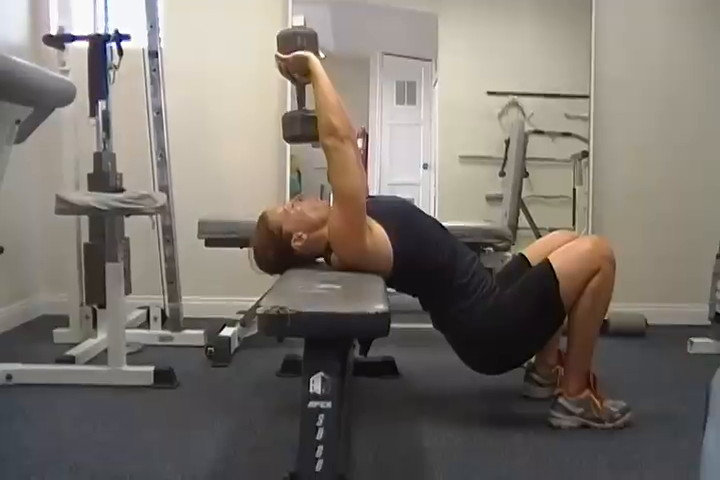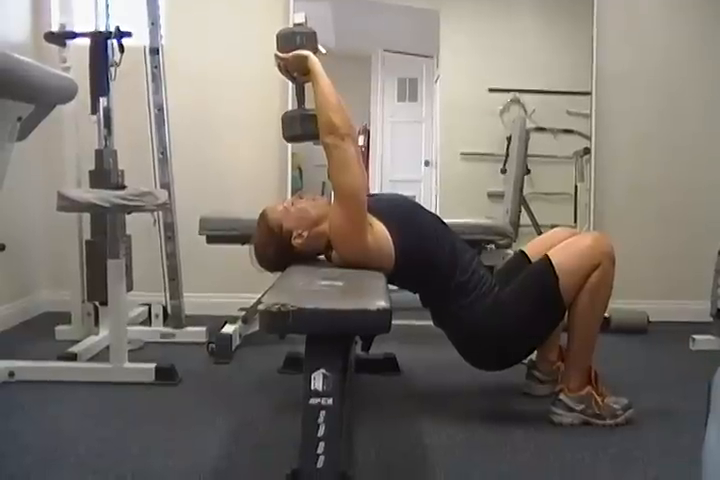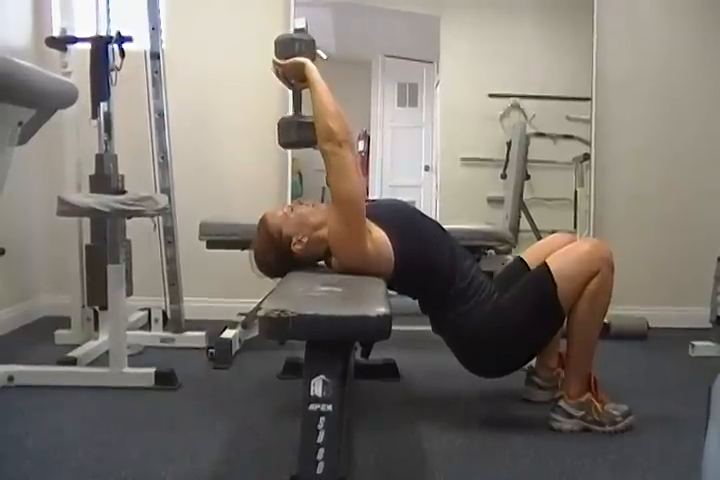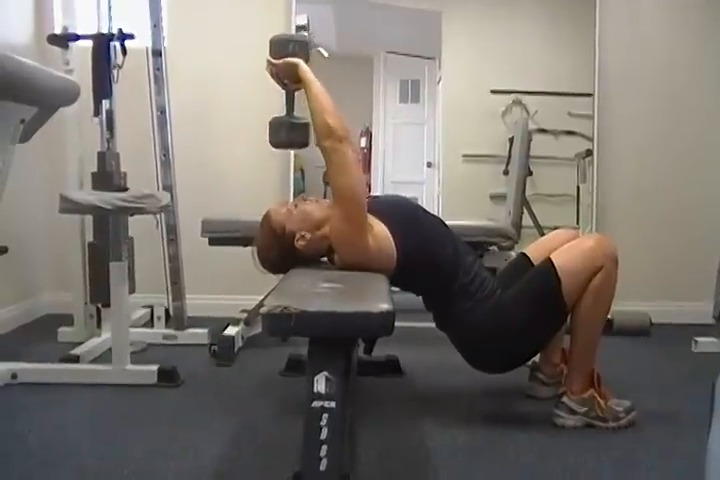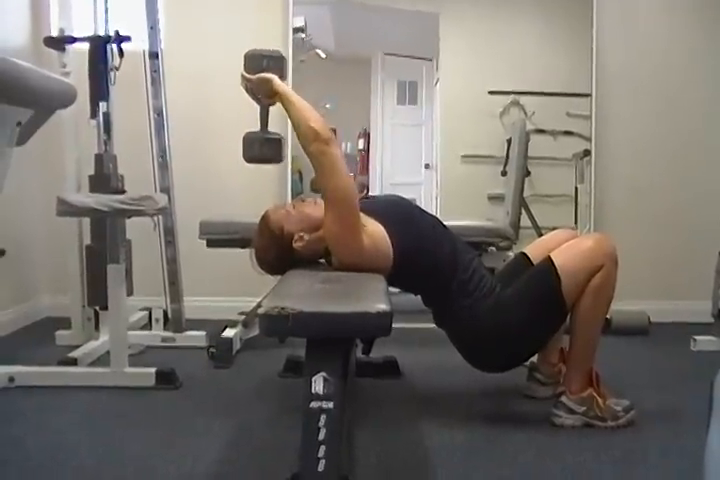
dt=0.5s
person 1, frame 1
left shoulder: (347, 237)
right shoulder: (347, 240)
left elbow: (342, 144)
right elbow: (338, 138)
left wrist: (313, 75)
right wrist: (313, 66)
left hip: (484, 303)
right hip: (491, 328)
left knee: (565, 241)
right knee: (597, 253)
left ankle: (546, 371)
right ankle: (575, 398)
person 1, frame 2
left shoulder: (346, 231)
right shoulder: (348, 235)
left elbow: (341, 140)
right elbow: (338, 135)
left wrist: (310, 76)
right wrist: (313, 64)
left hip: (486, 299)
right hip: (492, 323)
left knee: (566, 237)
right knee: (597, 249)
left ankle: (547, 368)
right ankle: (576, 393)
person 1, frame 3
left shoulder: (345, 237)
right shoulder: (348, 242)
left elbow: (337, 148)
right elbow: (336, 142)
left wrist: (308, 79)
right wrist: (310, 71)
left hip: (483, 306)
right hip: (490, 332)
left knee: (564, 243)
right knee: (595, 256)
left ankle: (547, 374)
right ankle: (576, 401)
person 1, frame 4
left shoulder: (348, 234)
right shoulder: (350, 238)
left elbow: (336, 142)
right elbow: (334, 137)
left wrist: (302, 78)
right wrist: (303, 71)
left hip: (487, 301)
right hip: (493, 326)
left knee: (566, 239)
right knee: (599, 251)
left ankle: (550, 371)
right ankle: (579, 396)
person 1, frame 5
left shoulder: (346, 235)
right shoulder: (345, 241)
left elbow: (322, 146)
right elbow: (320, 142)
left wrist: (279, 92)
right wrist: (279, 89)
left hip: (485, 301)
right hip: (492, 325)
left knee: (565, 238)
right knee: (599, 250)
left ankle: (548, 370)
right ankle: (578, 395)
